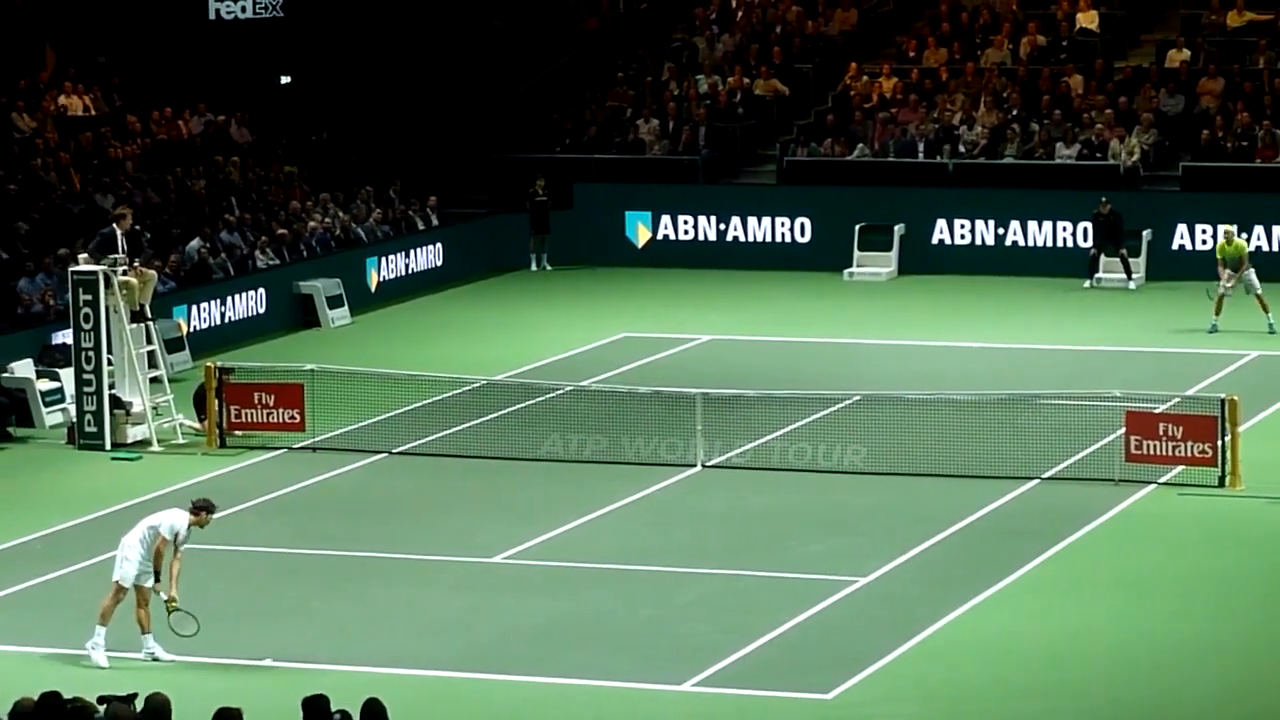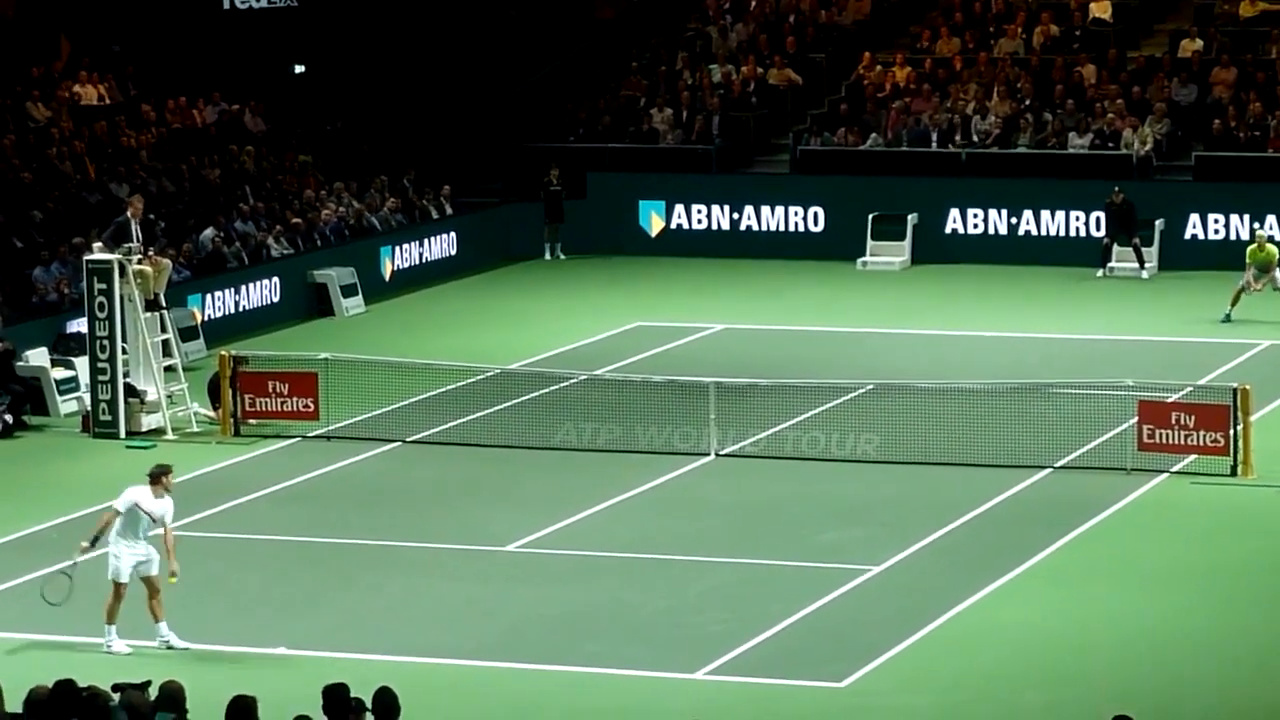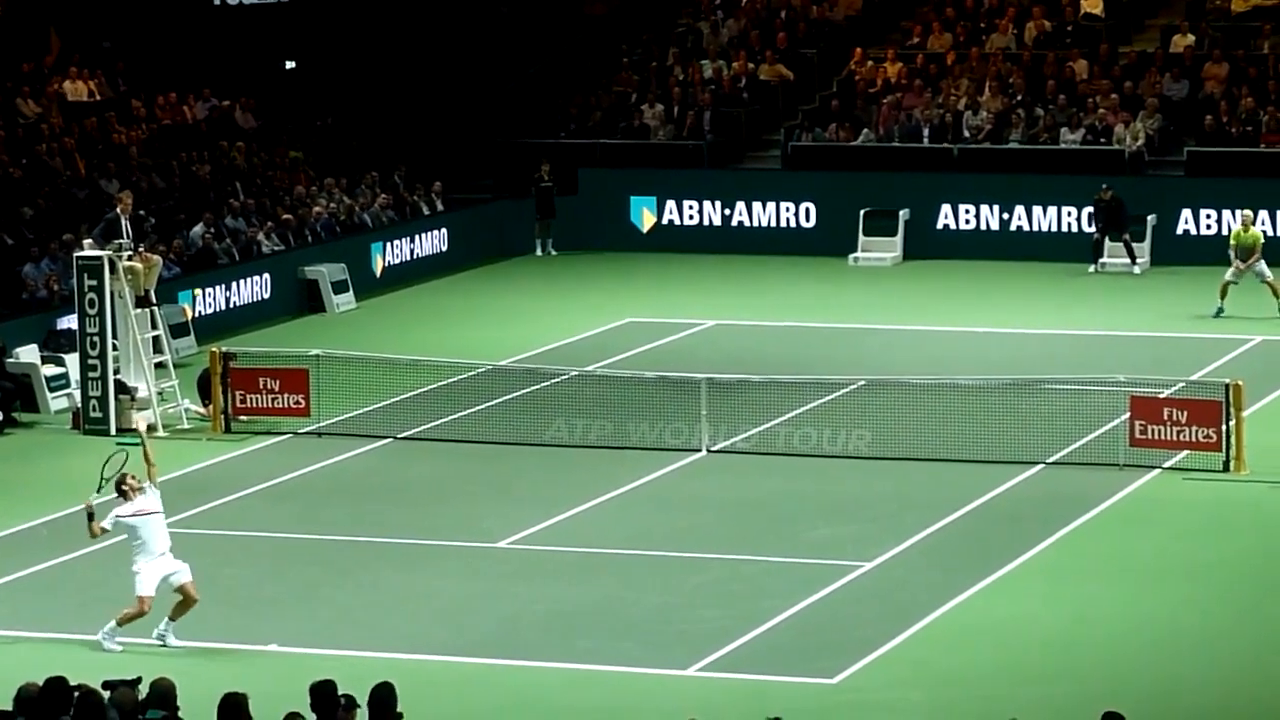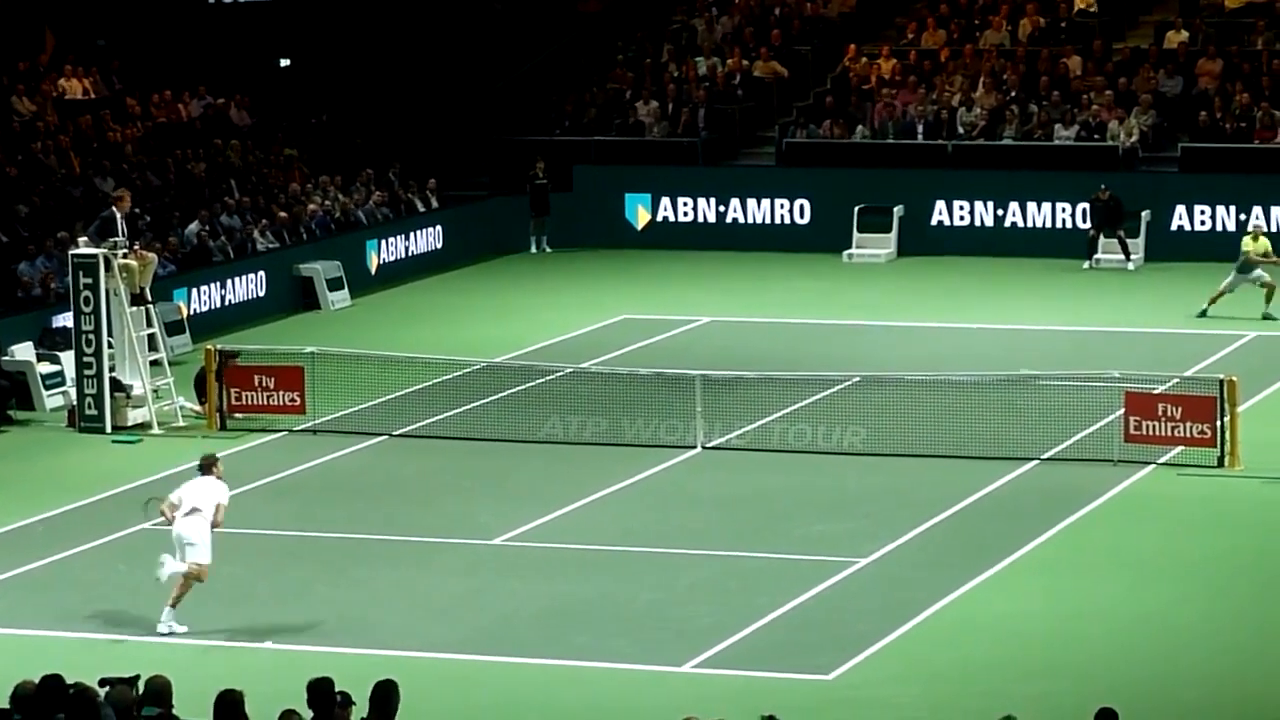
dt=0.7s
person 1, frame 1
left shoulder: (186, 531)
right shoulder: (176, 519)
left elbow: (176, 559)
right elbow: (159, 549)
left wrist: (173, 589)
right wrist: (157, 580)
left hip: (147, 557)
right hip: (132, 550)
left knee: (144, 602)
right knee: (117, 596)
left ankle: (150, 648)
right ankle: (97, 644)
person 1, frame 2
left shoulder: (167, 503)
right shoulder: (134, 494)
left elbow: (168, 533)
right elbow: (109, 518)
left wrist: (172, 560)
right wrist: (92, 542)
left hip: (143, 548)
right hip: (121, 546)
left knee: (155, 590)
right knee: (119, 593)
left ankle: (164, 636)
right ankle: (111, 639)
person 1, frame 3
left shoulder: (150, 495)
right shoulder: (119, 513)
left elbow: (150, 464)
right elbow: (95, 533)
left wrist: (143, 436)
right wrist: (90, 513)
left hip: (168, 560)
right hip: (146, 565)
left knee: (191, 597)
right knee: (142, 609)
left ankle: (164, 631)
right ankle: (108, 633)
person 1, frame 4
left shoulder: (188, 485)
right shoulder: (221, 487)
left elbow: (165, 508)
right elbow: (217, 521)
left hip: (180, 529)
right hip: (198, 525)
left knee: (189, 576)
right knee: (199, 574)
left ankle: (166, 620)
right ankle: (170, 565)
